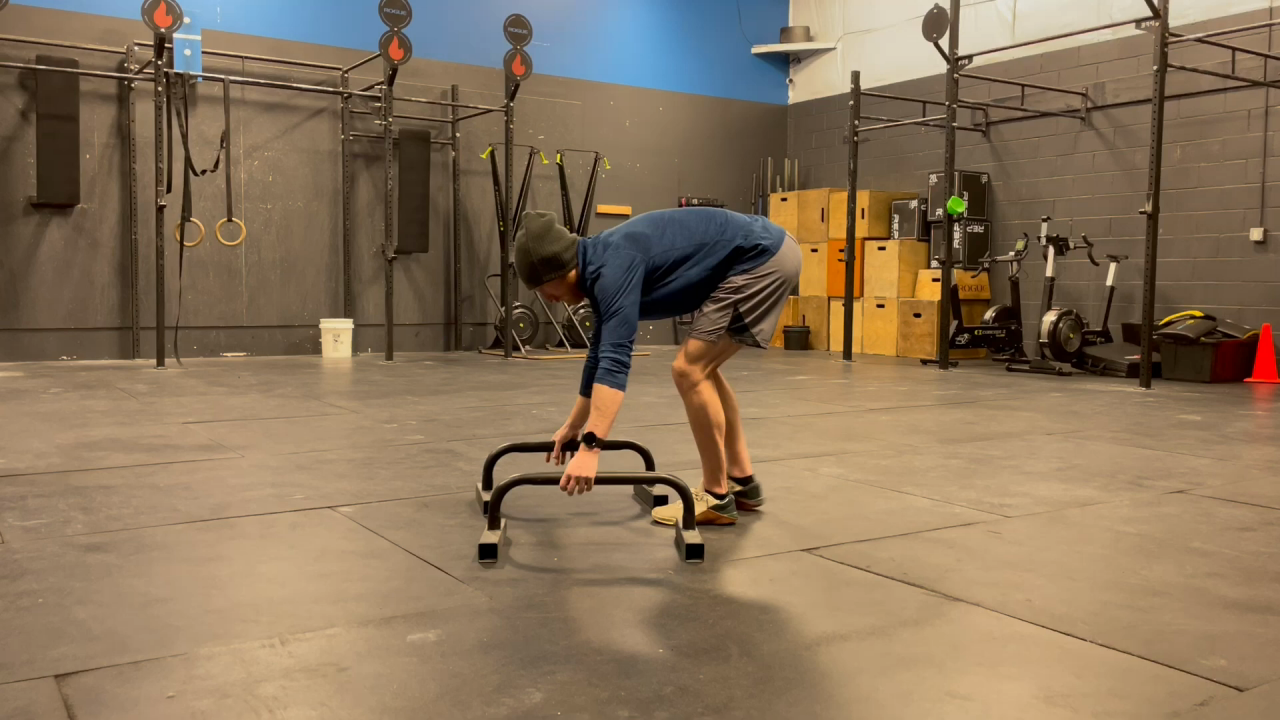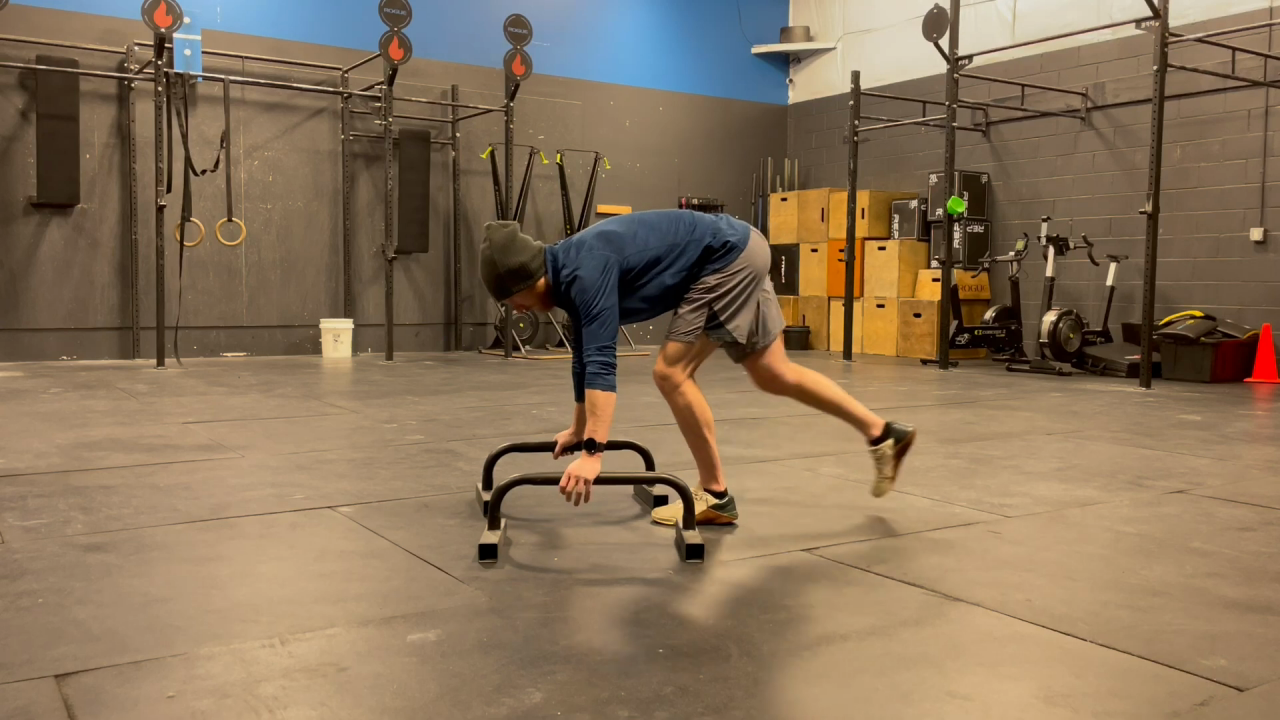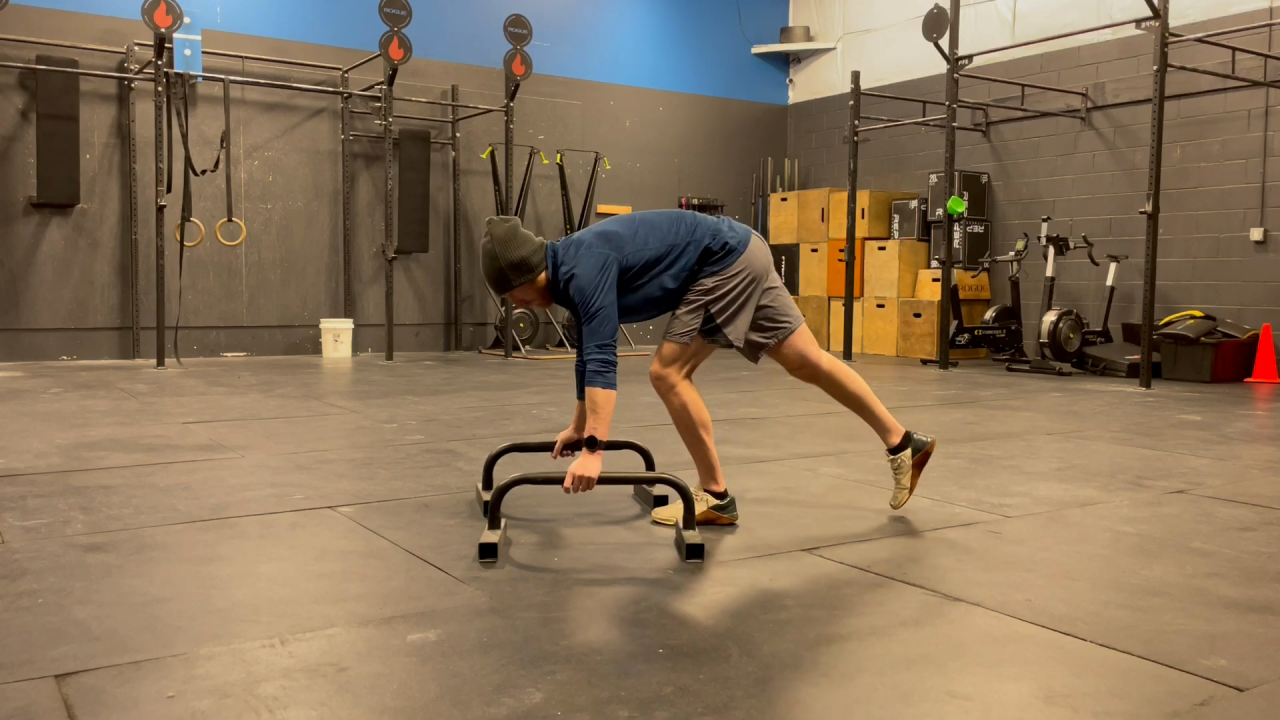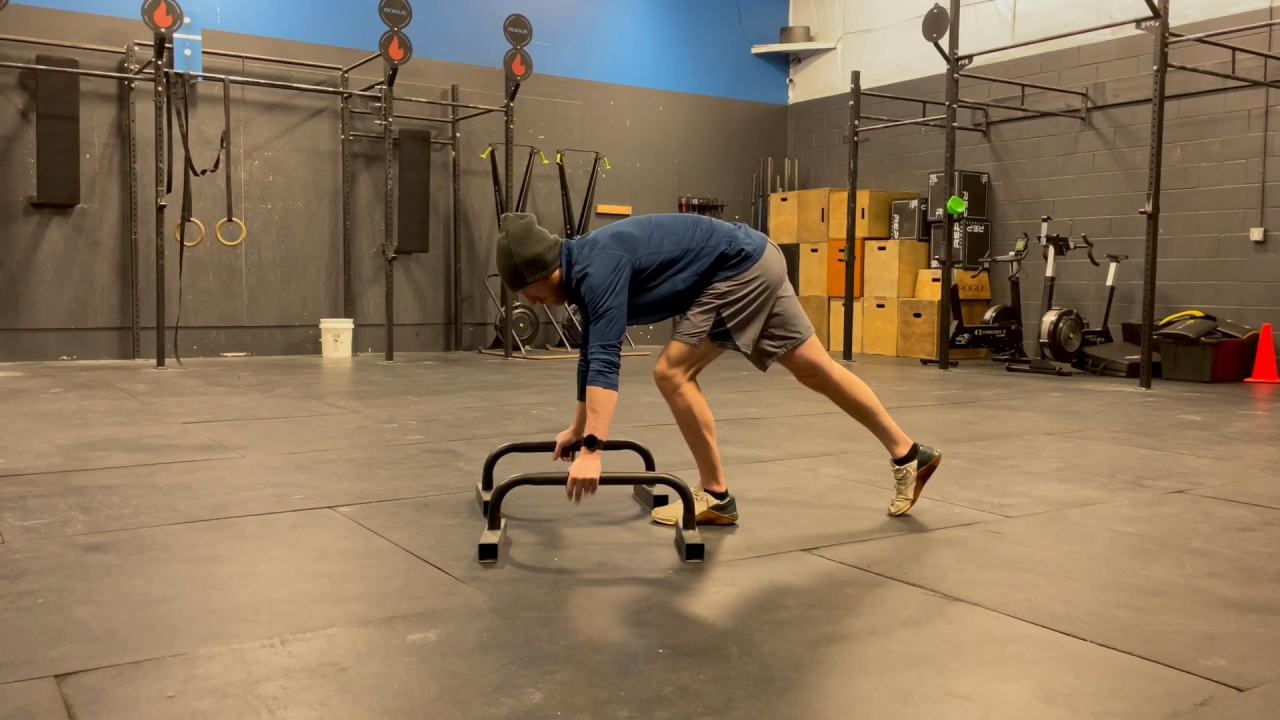
dt=0.3s
person 1, frame 1
left shoulder: (615, 268)
right shoulder: (598, 265)
left elbow: (615, 359)
right elbow: (602, 350)
left wrist: (590, 449)
right wrist: (575, 423)
left hip: (762, 257)
right hip: (766, 254)
left knee: (690, 370)
right knee: (702, 369)
left ankle: (716, 497)
right ankle: (742, 480)
person 1, frame 2
left shoulder: (585, 272)
right shoulder: (569, 275)
left elbow: (603, 362)
right elbow: (587, 356)
left wrist: (591, 453)
right wrist: (579, 430)
left hip: (728, 256)
right hip: (738, 254)
left knee: (671, 372)
right knee: (774, 374)
left ankle: (716, 496)
right ankle: (881, 435)
person 1, frame 3
left shoulder: (584, 270)
right shoulder: (573, 271)
left elbow: (602, 360)
right elbow: (589, 353)
left wrist: (592, 450)
right wrist: (576, 427)
left hip: (728, 260)
right hip: (742, 257)
left knee: (668, 373)
right knee: (808, 363)
left ankle: (715, 496)
right ankle: (903, 445)
person 1, frame 4
left shoulder: (598, 269)
right shoulder: (586, 270)
left elbow: (606, 360)
right elbow: (592, 353)
left wrist: (592, 451)
right wrist: (577, 429)
left hip: (742, 266)
right hip: (756, 264)
left knee: (672, 373)
right knee: (817, 371)
left ankle: (716, 496)
right ankle: (909, 456)
